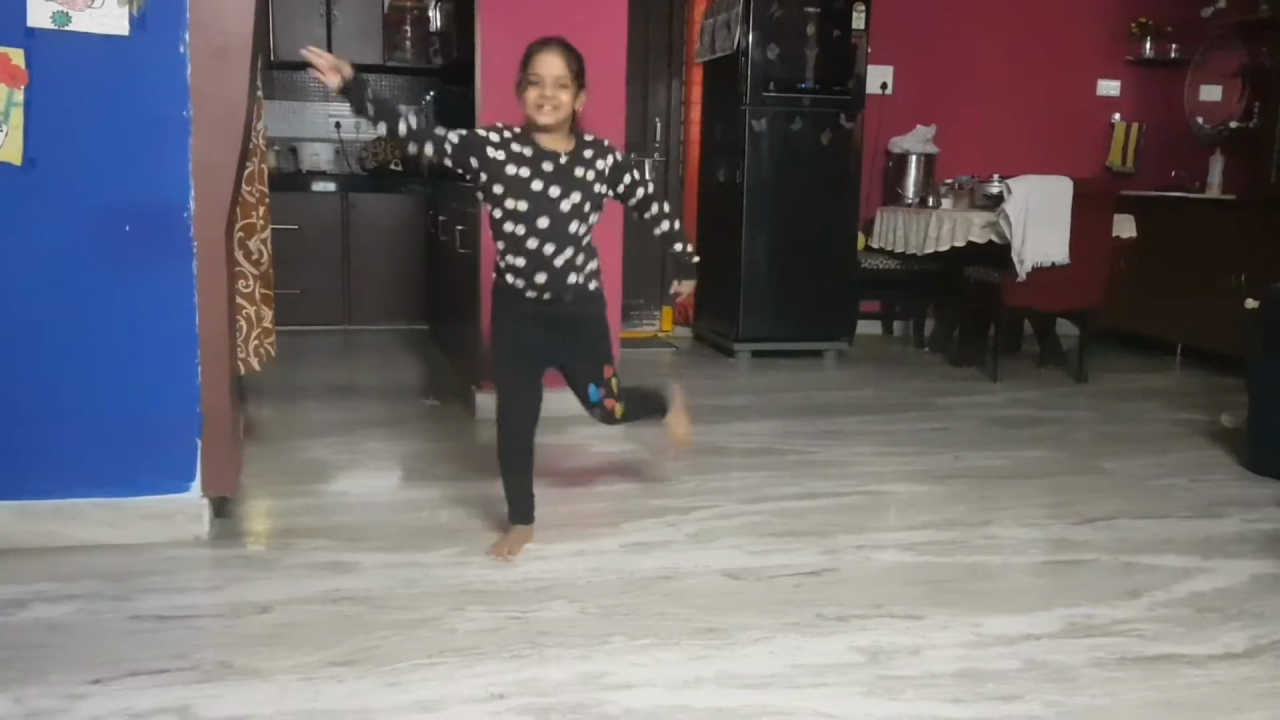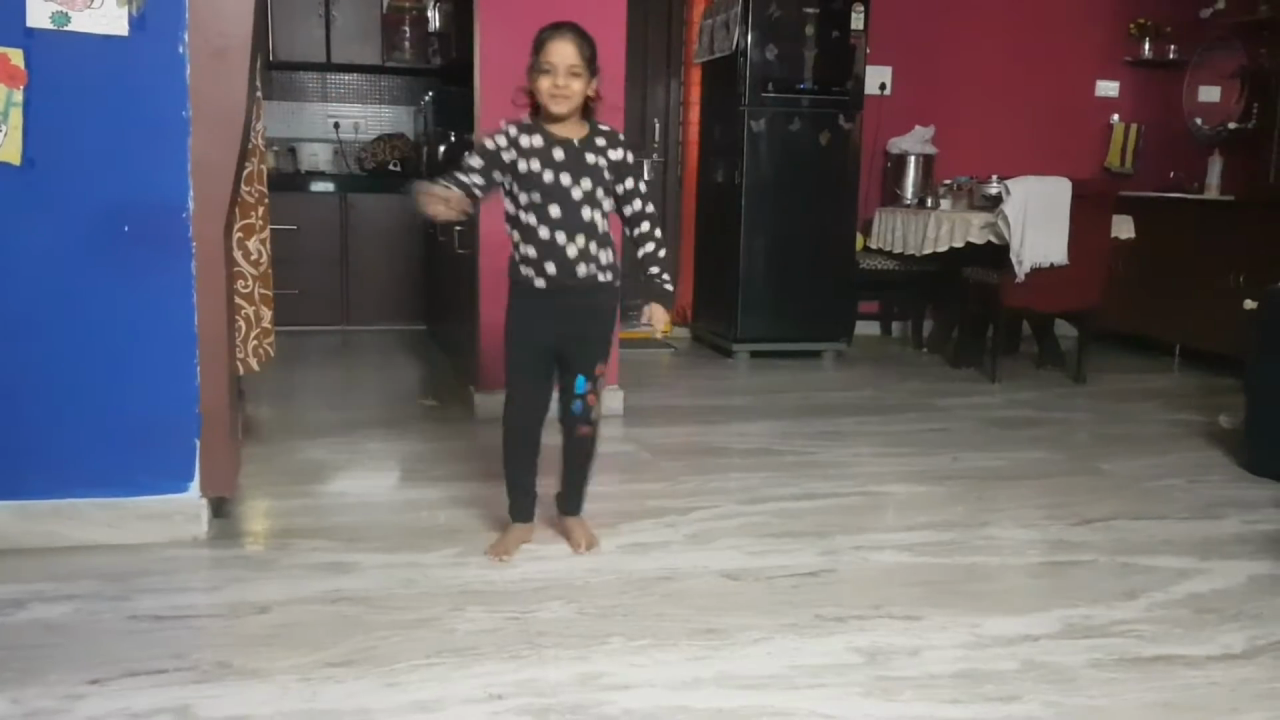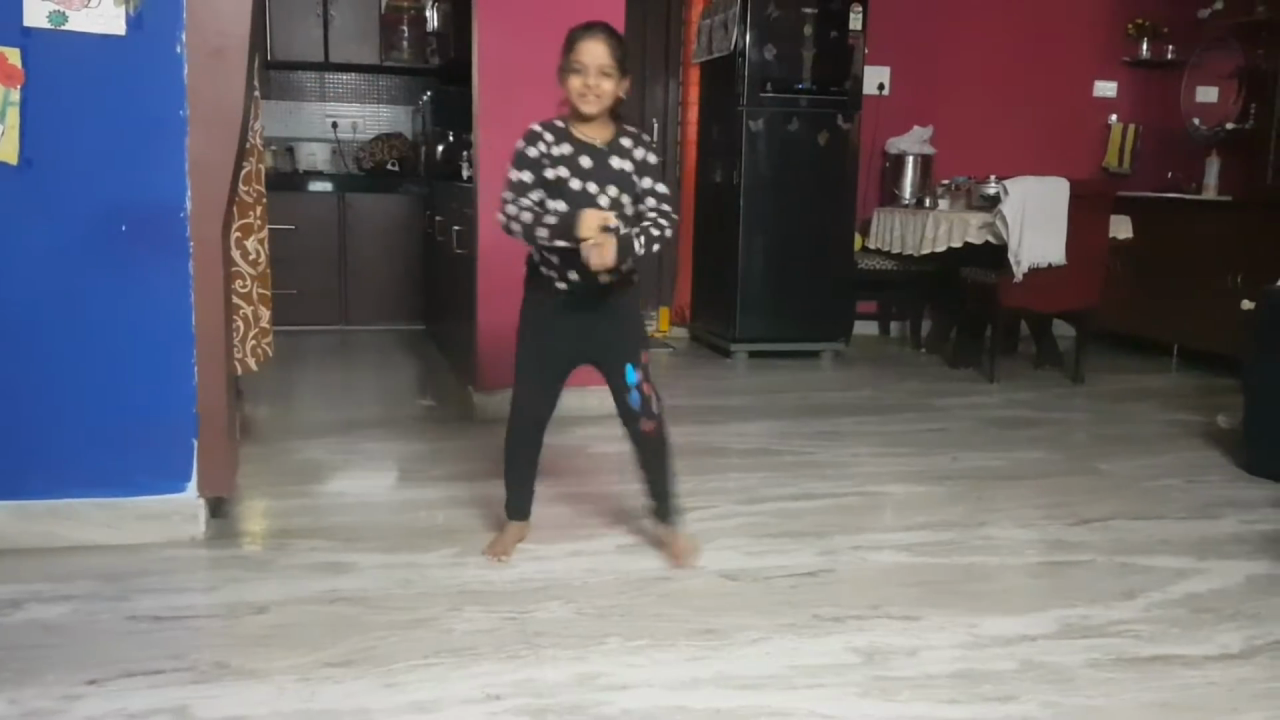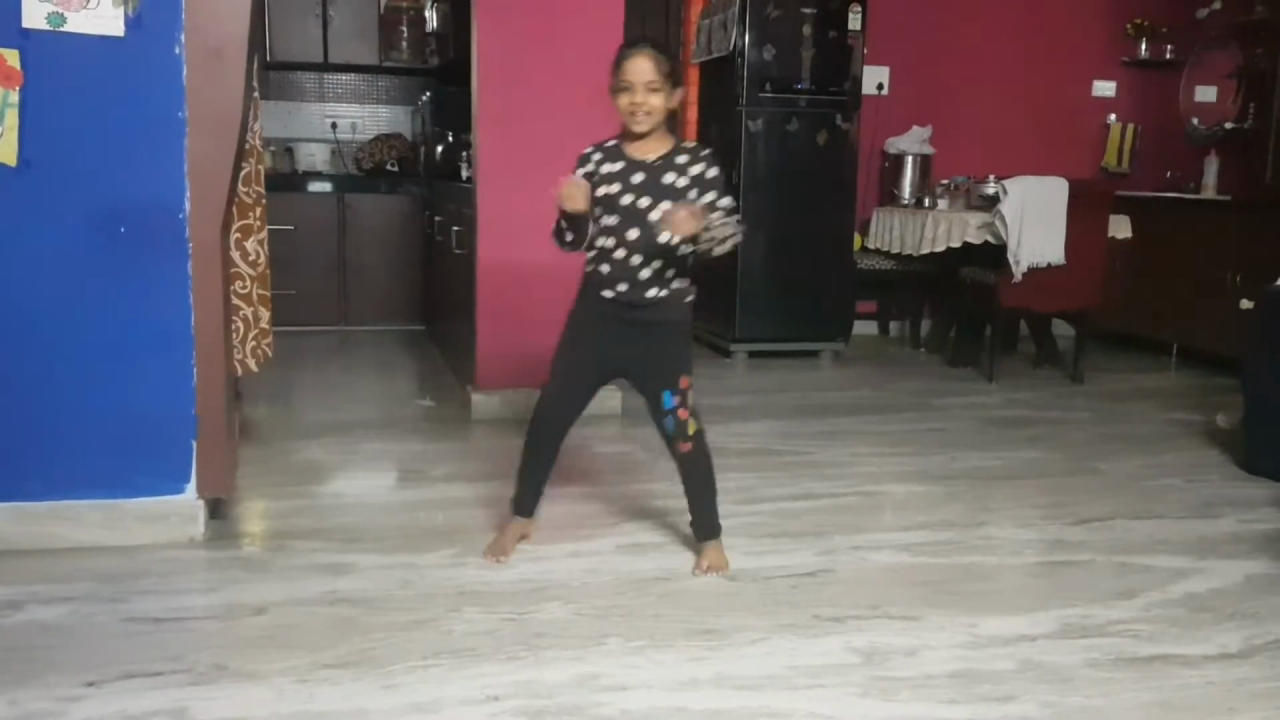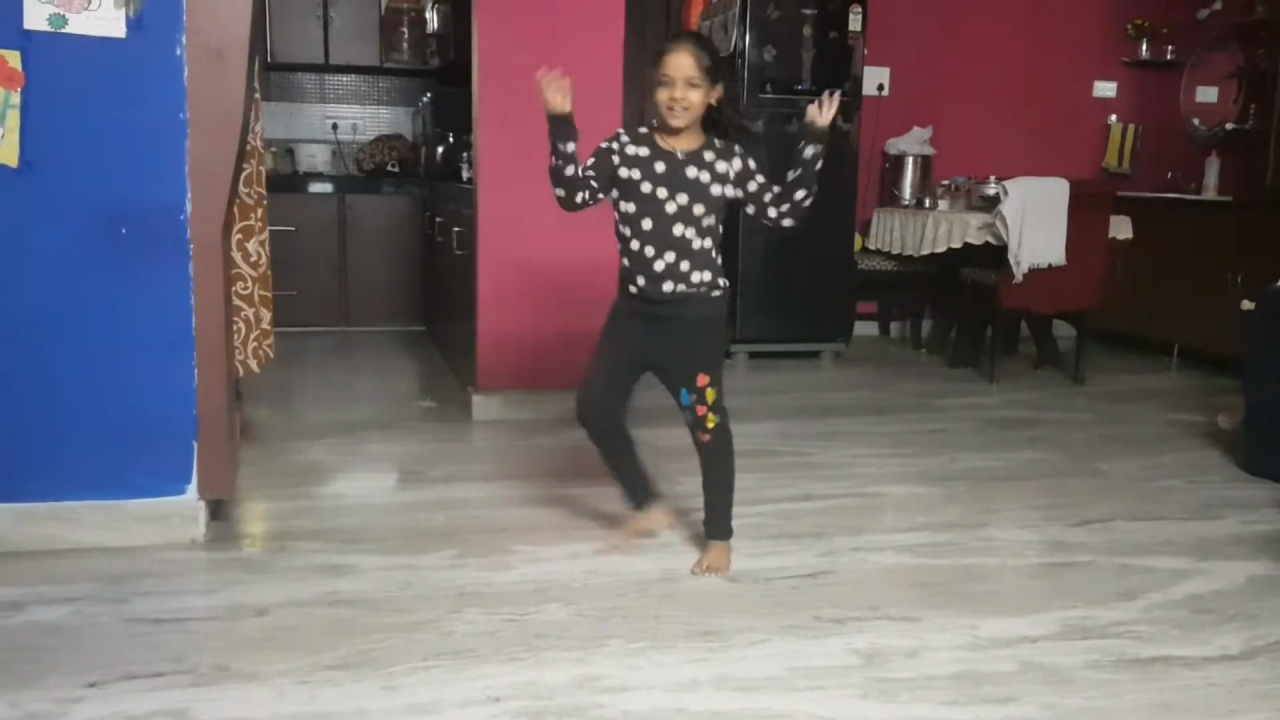
dt=0.2s
person 1, frame 1
left shoulder: (600, 157)
right shoulder: (492, 146)
left elbow: (649, 203)
right elbow: (419, 136)
left wrist: (684, 262)
right wrist: (352, 86)
left hip: (578, 306)
right hip: (515, 307)
left knee: (605, 404)
right knee: (515, 418)
left ankle: (666, 402)
right ankle: (519, 522)
person 1, frame 2
left shoulder: (612, 147)
right shoulder: (509, 139)
left elbow: (641, 219)
right elbow: (461, 186)
left wrist: (657, 291)
right wrist: (443, 200)
left hip: (592, 302)
right hip: (532, 300)
left knee: (582, 416)
right knee: (523, 415)
left ankle: (569, 511)
right ankle: (521, 519)
person 1, frame 3
left shoulder: (635, 148)
right shoulder: (538, 141)
left elbow: (661, 221)
right elbow: (512, 215)
left wrist: (620, 246)
right wrist: (571, 225)
left hip: (611, 303)
right hip: (549, 301)
left knee: (643, 415)
right knee: (527, 415)
left ankle: (667, 519)
right ankle: (516, 519)
person 1, frame 4
left shoulder: (696, 163)
right shoulder: (595, 159)
left elbow: (727, 233)
right elbow: (571, 241)
left wrist: (695, 230)
right wrist: (572, 213)
left hip: (662, 318)
right hip: (598, 313)
left knee: (681, 430)
right knee: (551, 416)
left ankle: (710, 534)
right ankle: (521, 517)
person 1, frame 5
left shoulder: (727, 162)
right shoulder: (624, 147)
left elbow: (781, 211)
right elbow: (571, 194)
left wrist: (813, 142)
right wrist: (561, 122)
left hip: (694, 315)
right hip: (632, 310)
left knee: (708, 425)
right knee: (594, 407)
left ankle: (719, 536)
right ankle: (648, 507)
